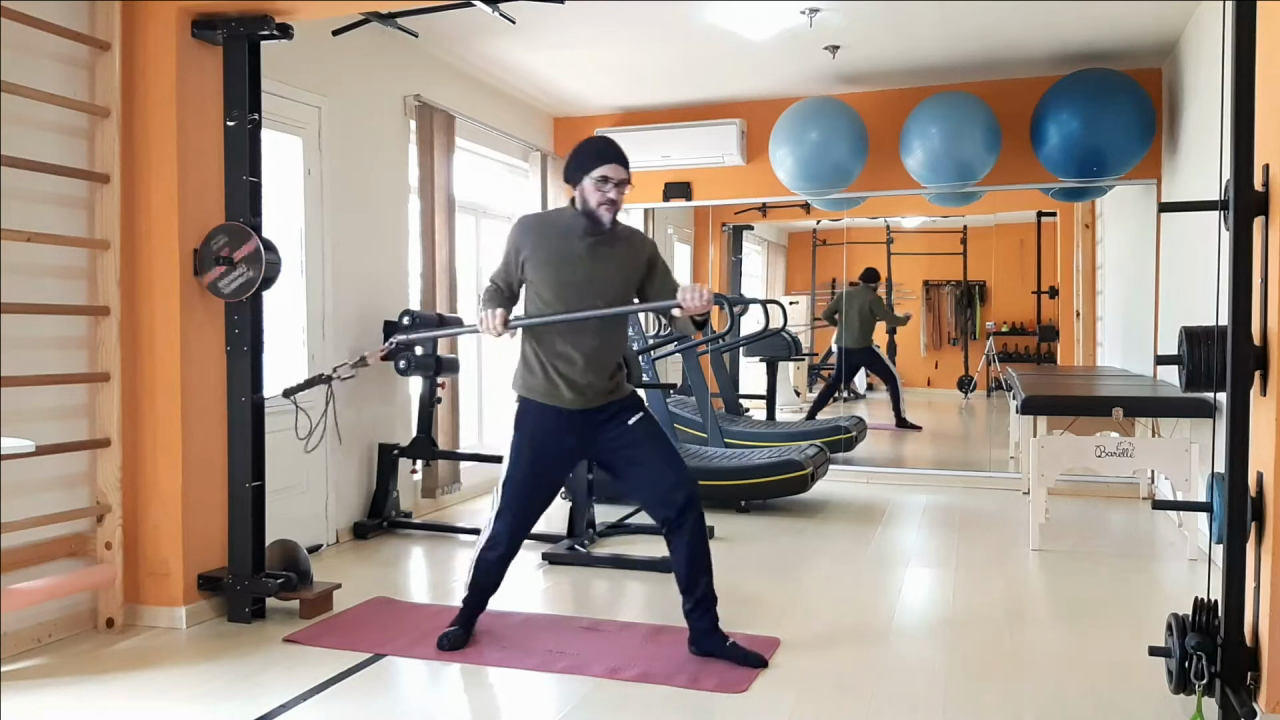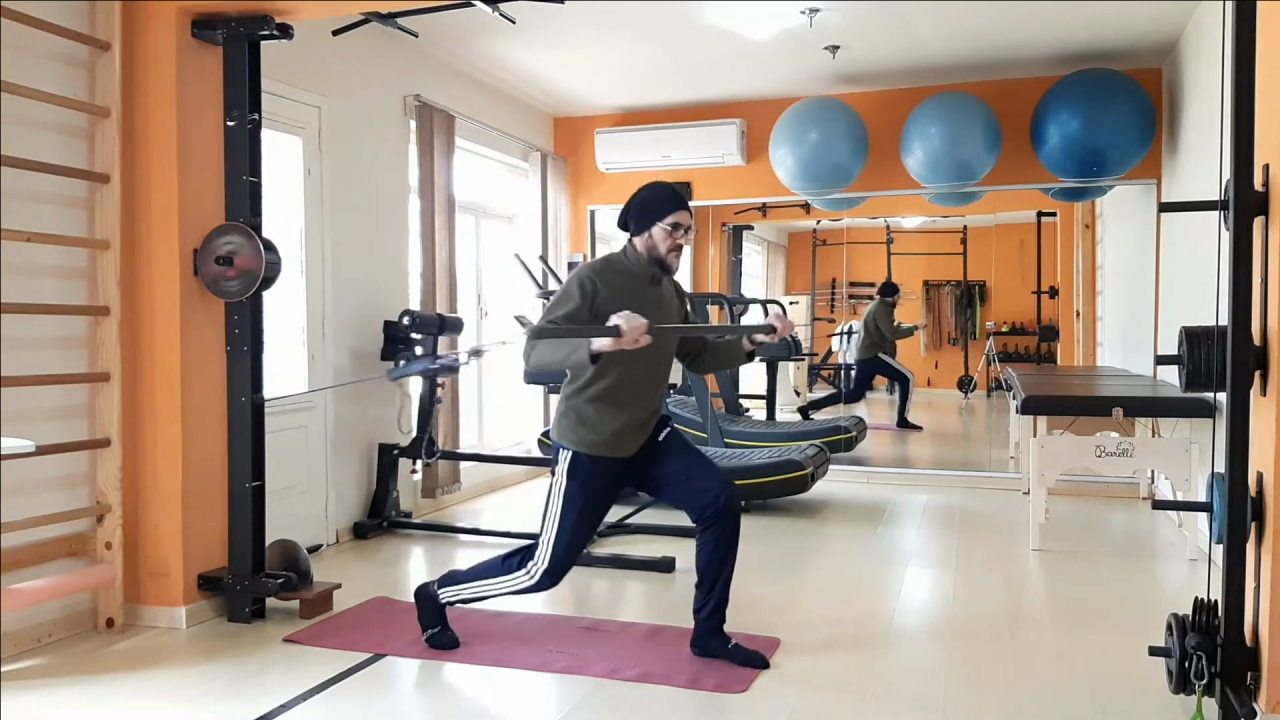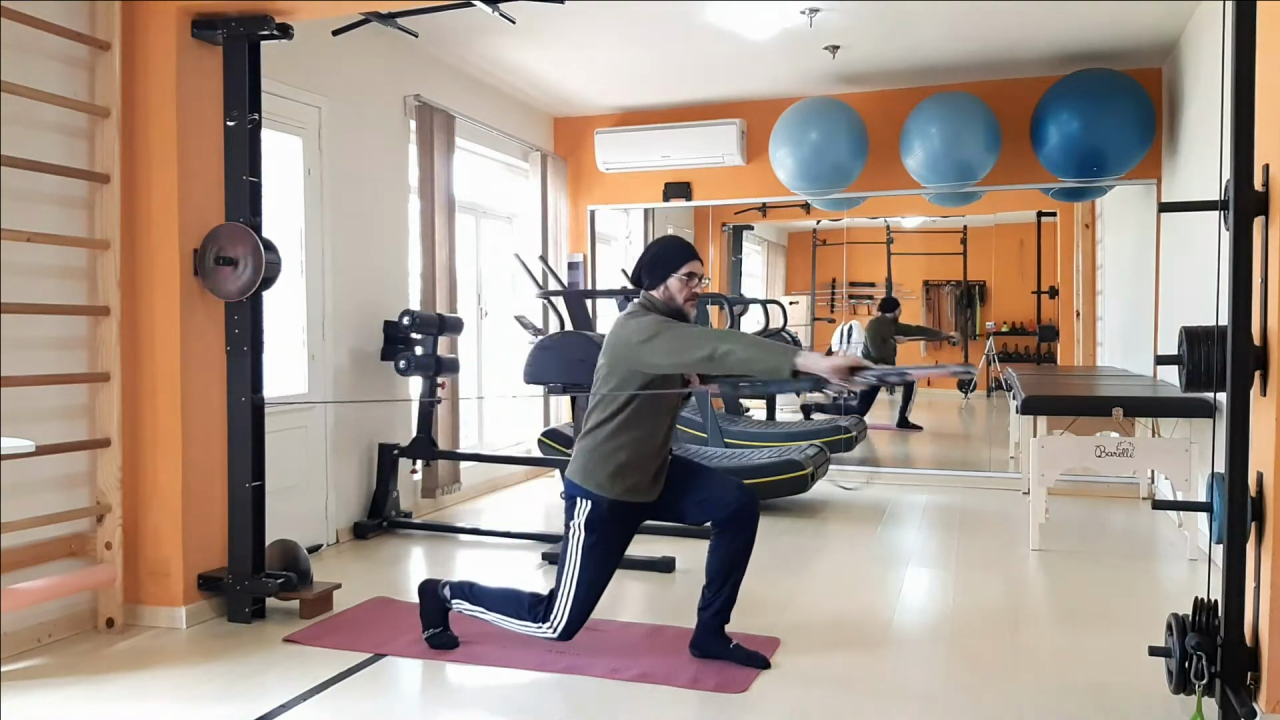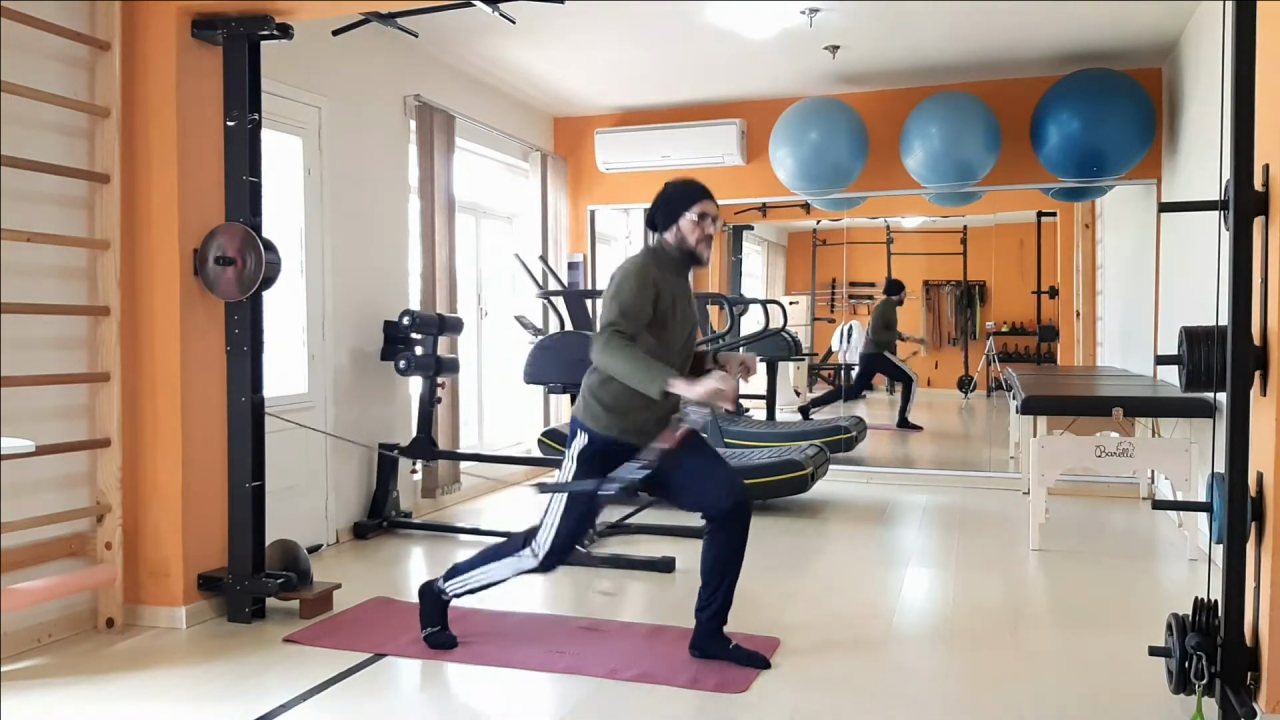
dt=0.7s
person 1, frame 1
left shoulder: (637, 248)
right shoulder: (531, 232)
left elbow: (675, 316)
right elbow: (500, 287)
left wrist: (692, 310)
right wrist: (493, 311)
left hip: (612, 405)
right hip: (545, 408)
left knee: (681, 504)
right knee: (510, 522)
left ankle: (705, 633)
right ankle: (469, 613)
person 1, frame 2
left shoulder: (670, 290)
right shoulder: (595, 278)
left elbow: (698, 356)
right elbow: (538, 352)
left wrist: (752, 341)
right wrist: (603, 344)
left hip: (647, 435)
right hip: (589, 445)
left knee: (720, 504)
right knee: (544, 569)
left ankle: (709, 633)
right ankle: (436, 593)
person 1, frame 3
left shoulder: (667, 326)
right shoulder: (639, 328)
right elbow: (712, 347)
left wrist: (689, 386)
right wrist: (808, 361)
left hip: (652, 473)
right hip: (602, 488)
left knee: (738, 508)
right knee: (559, 622)
left ankle: (709, 634)
right ankle: (444, 594)
person 1, frame 4
left shoulder: (681, 279)
right shoulder: (640, 274)
right elbow: (609, 347)
left wrist: (717, 362)
right wrist: (685, 386)
left hip: (661, 429)
right hip: (603, 434)
left knee: (732, 503)
right knee: (547, 549)
left ankle: (709, 636)
right ankle: (438, 593)
